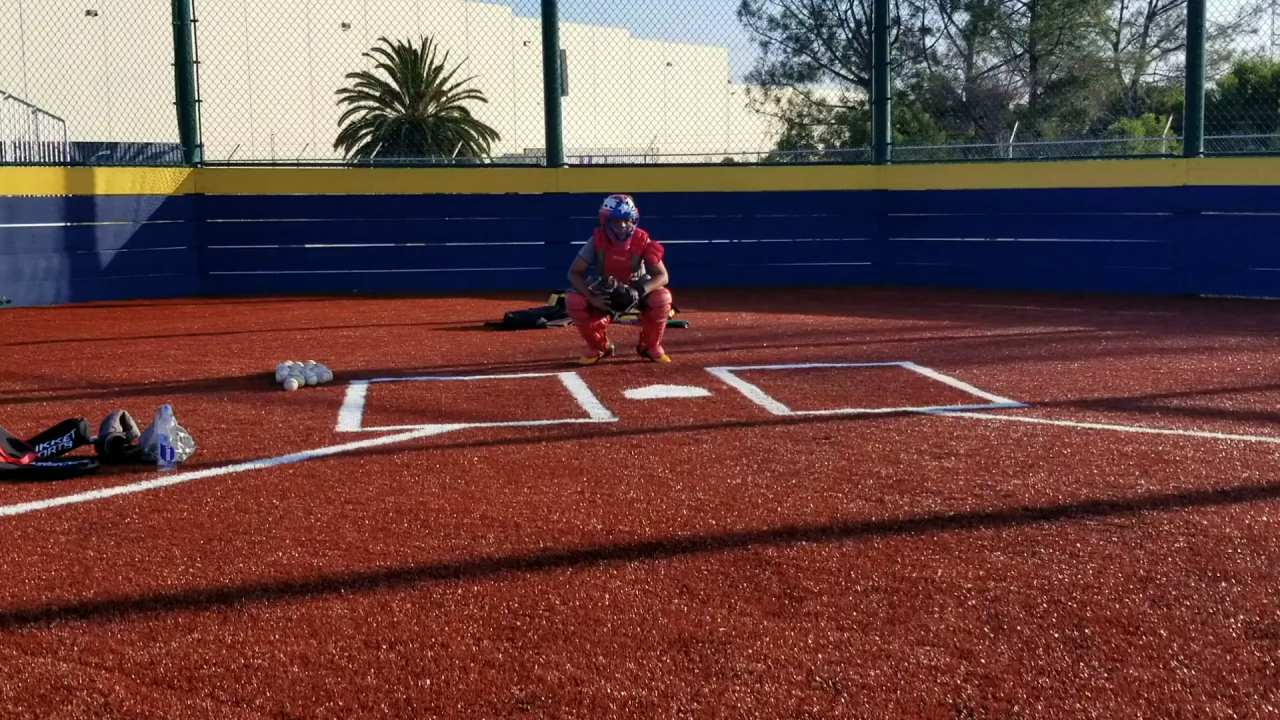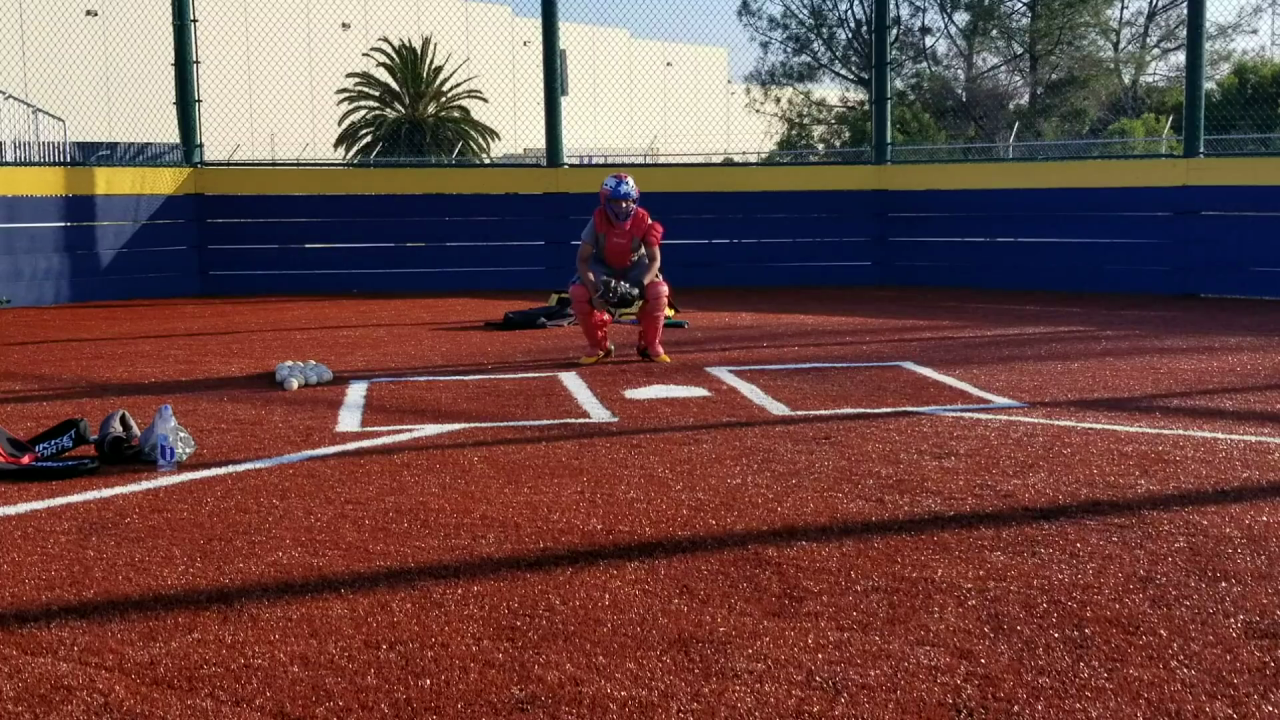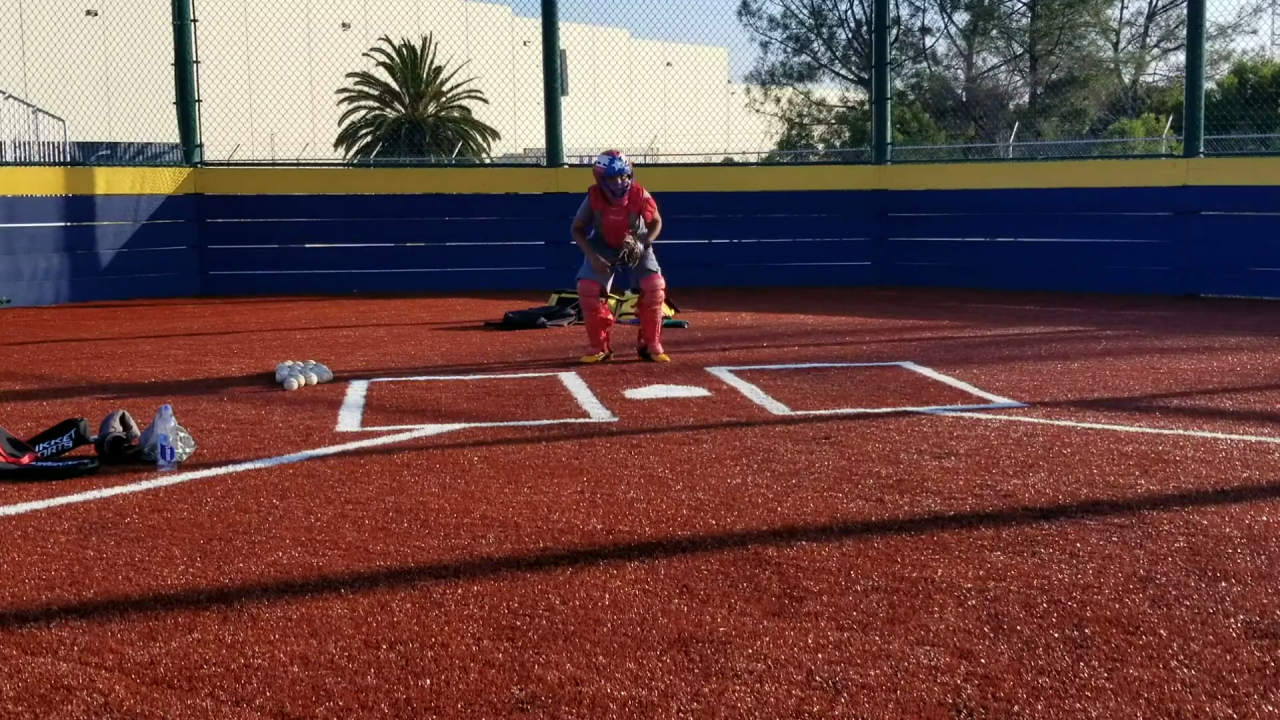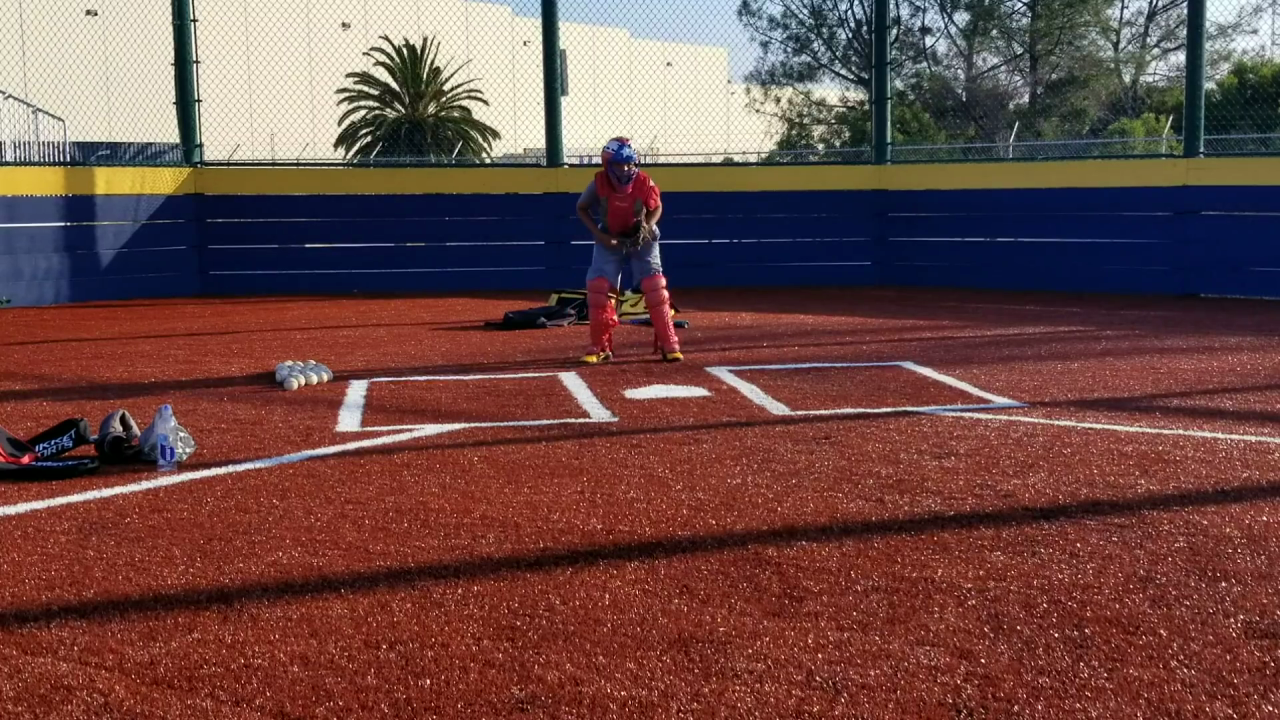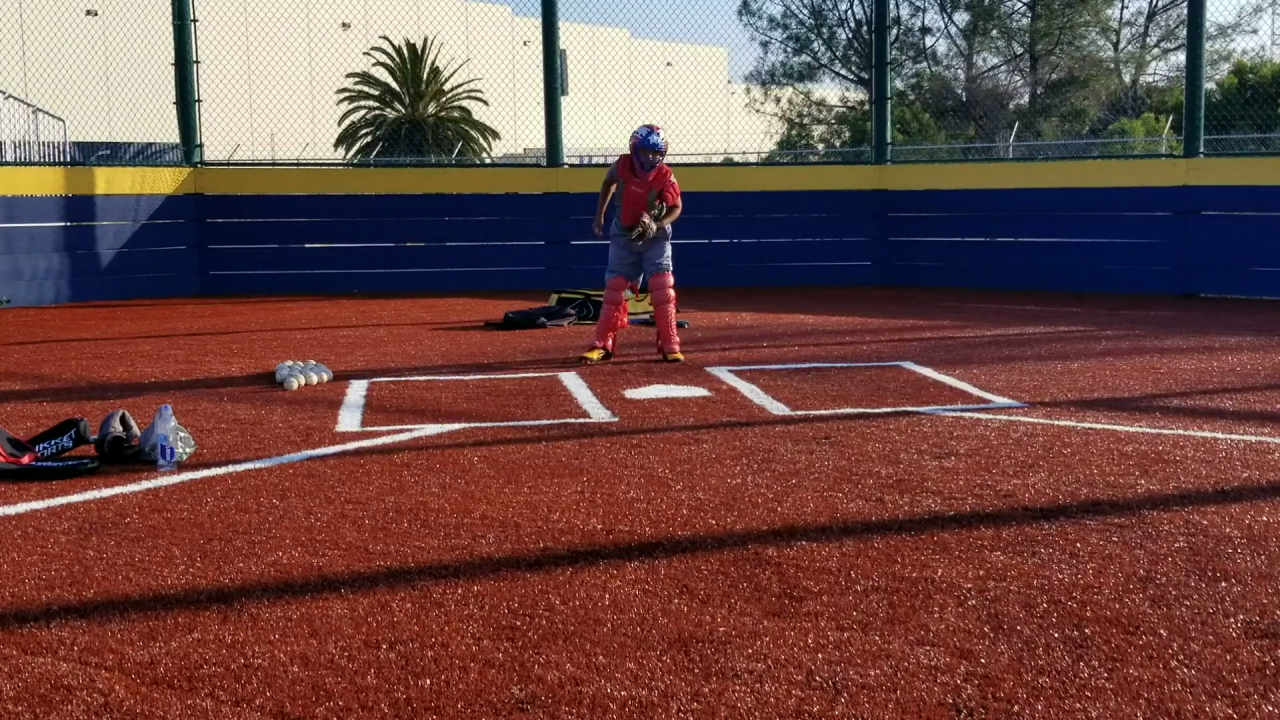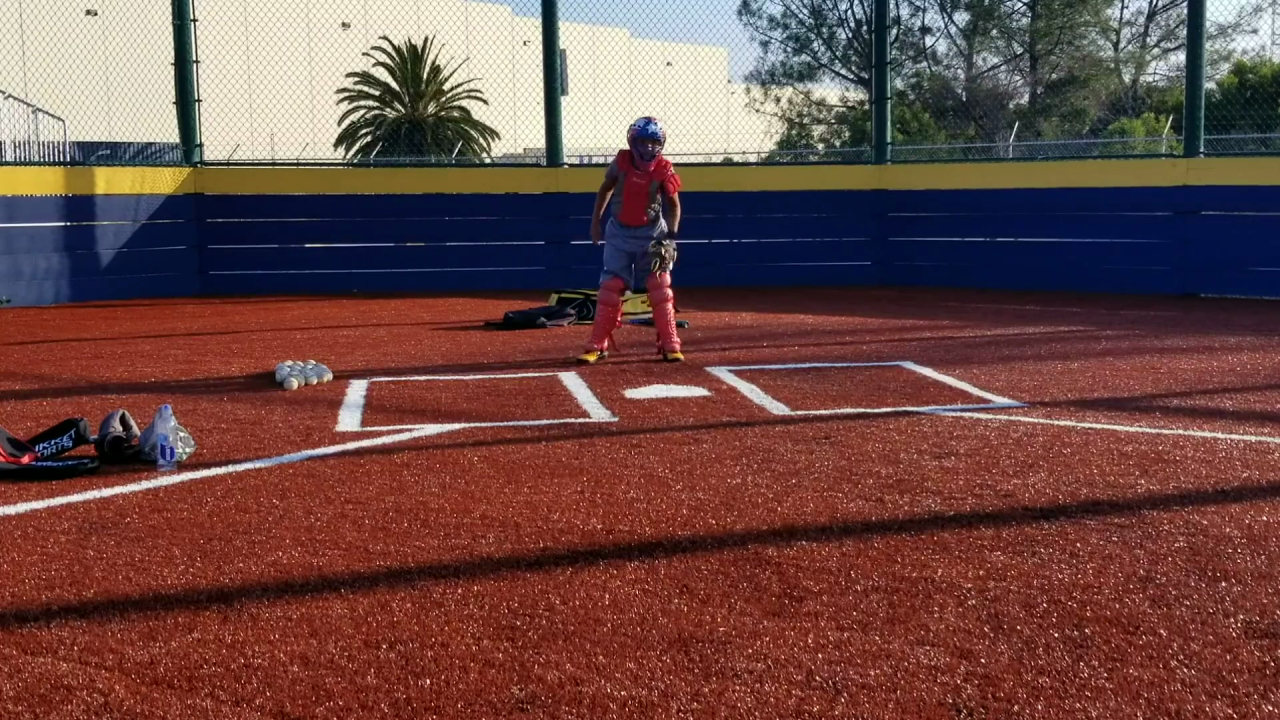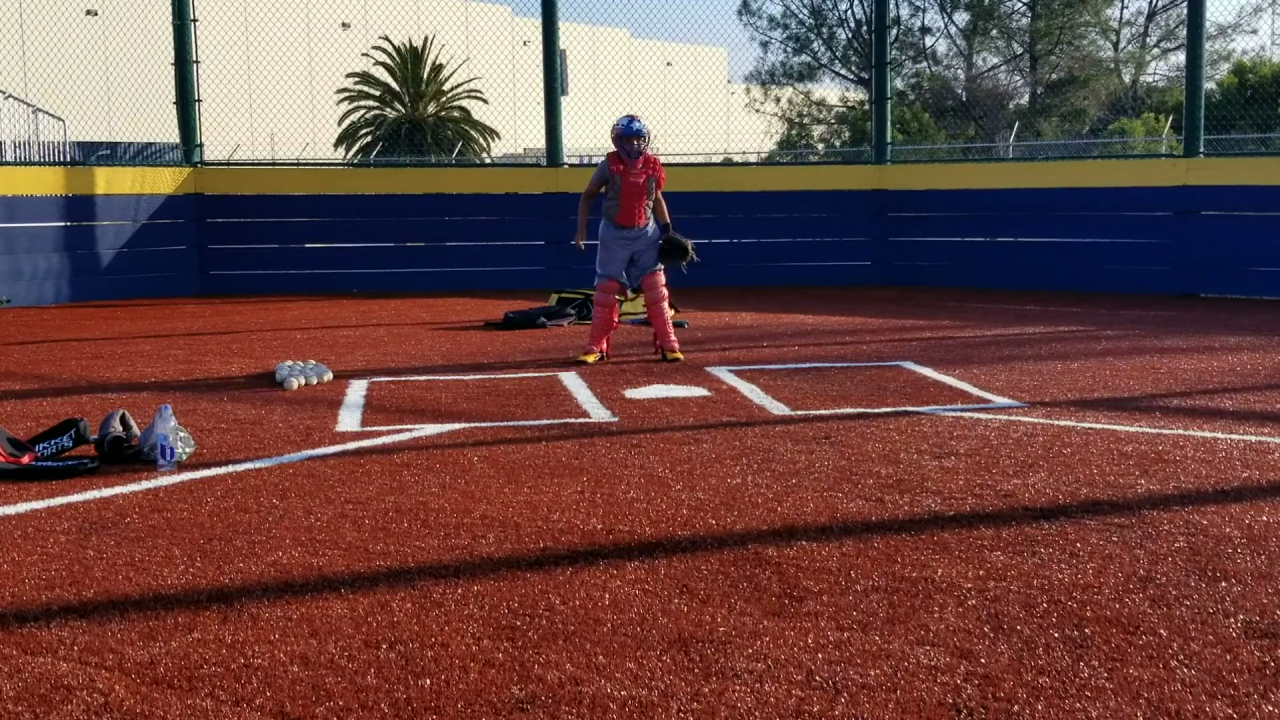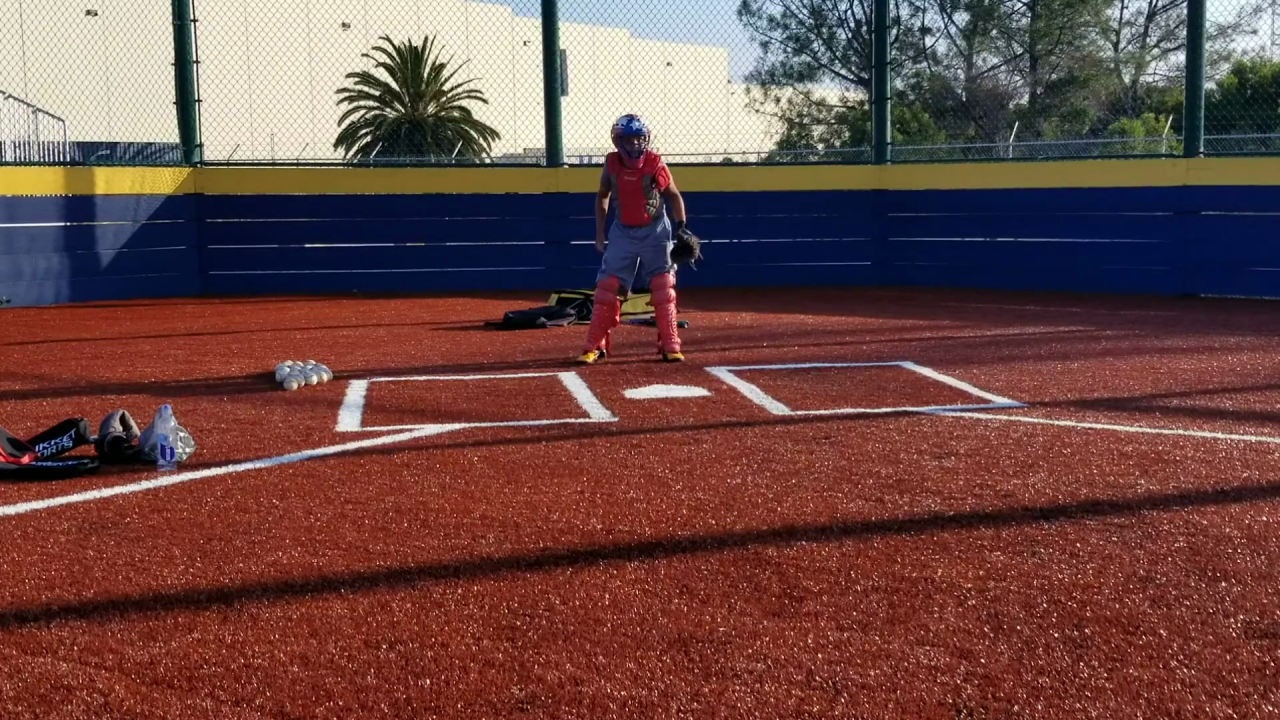
dt=0.3s
person 1, frame 1
left shoulder: (642, 241)
right shoulder: (597, 240)
left elbow: (662, 276)
right elbow: (574, 273)
left wrist: (640, 291)
right wrist: (591, 296)
left hip: (636, 286)
right hip: (603, 288)
left knee: (662, 299)
right knee: (574, 300)
left ankle: (651, 347)
right ankle: (599, 347)
person 1, frame 2
left shoulder: (643, 221)
right shoulder: (598, 221)
left elbow: (655, 259)
right elbow: (582, 260)
left wrist: (639, 286)
right wrist: (593, 291)
left hip: (636, 266)
right hip: (603, 267)
left knee: (658, 292)
right knee: (579, 293)
left ankle: (651, 347)
right ankle: (598, 347)
person 1, frame 3
left shoulder: (639, 194)
right shoulder: (593, 198)
left elbow: (656, 223)
right elbow: (576, 229)
left wrist: (642, 244)
right wrist: (592, 255)
right hip: (603, 247)
left knee: (654, 287)
right knee: (588, 289)
left ankle: (650, 346)
right ankle: (599, 348)
person 1, frame 4
left shoulder: (645, 184)
right shoulder: (599, 184)
left elbow: (657, 209)
right elbow: (581, 209)
left wrist: (647, 227)
right wrist: (599, 235)
left hip: (641, 238)
right hip: (610, 238)
left knee: (655, 287)
right knee: (598, 288)
left ankle: (669, 346)
right ankle: (599, 348)
person 1, frame 5
left shoulder: (665, 177)
right shoulder: (622, 165)
left elbow: (676, 207)
right elbow: (608, 184)
left wrist: (658, 225)
right wrist: (599, 215)
left hip: (653, 235)
right hip: (622, 233)
left knee: (662, 287)
right knee: (615, 286)
left ankle: (670, 347)
right ankle: (602, 345)
person 1, frame 6
left shoulder: (664, 170)
right shoulder: (620, 162)
left elbow: (674, 205)
right elbow: (606, 189)
left wrist: (671, 237)
right wrist: (595, 221)
left hip: (651, 233)
right hip: (619, 232)
left knee: (660, 288)
right knee: (610, 287)
left ankle: (670, 346)
right ankle: (597, 346)
person 1, frame 7
left shoulder: (653, 166)
right shoulder: (609, 165)
right elbow: (588, 195)
left wrist: (668, 230)
right wrist: (582, 229)
left hip: (646, 233)
right hip: (614, 233)
left knee: (655, 287)
right knee: (606, 289)
left ankle: (668, 345)
right ankle: (596, 347)
person 1, frame 8
left shoulder: (655, 164)
right shoulder: (612, 165)
left elbow: (673, 196)
right elbow: (602, 197)
left wrist: (681, 227)
right wrist: (600, 231)
left hip: (655, 231)
right hip: (623, 232)
left knee: (663, 287)
right knee: (607, 286)
left ankle: (670, 346)
right ankle: (595, 346)
